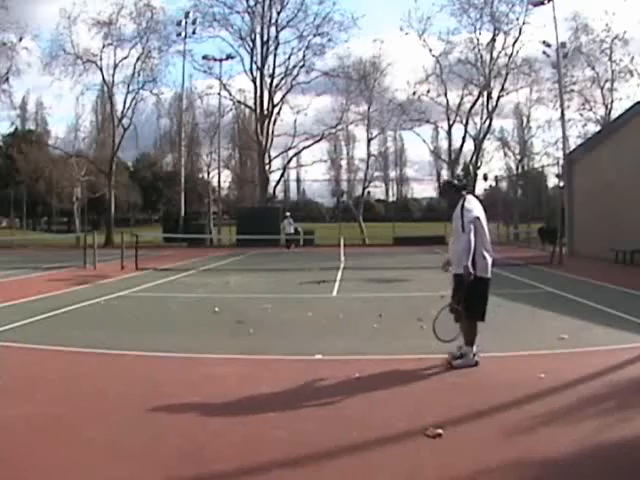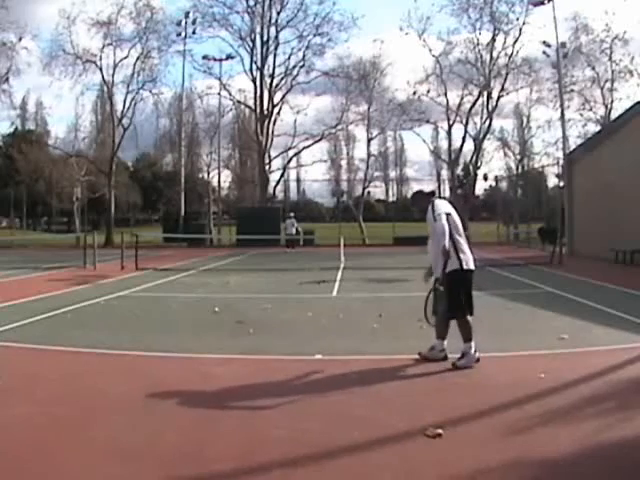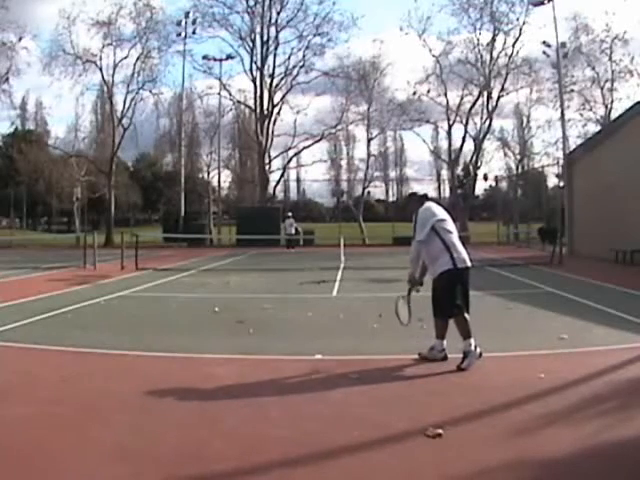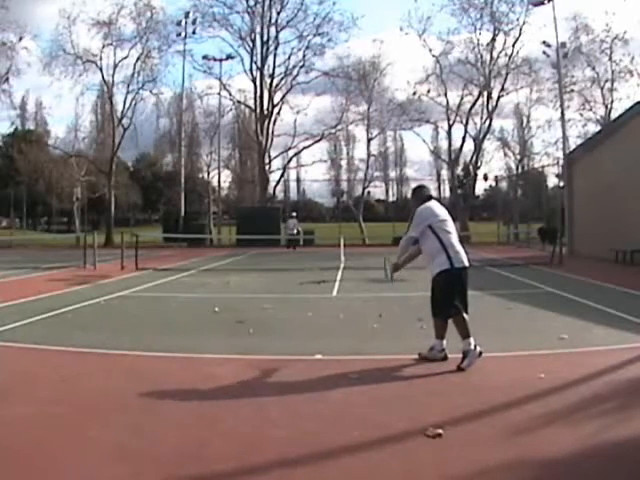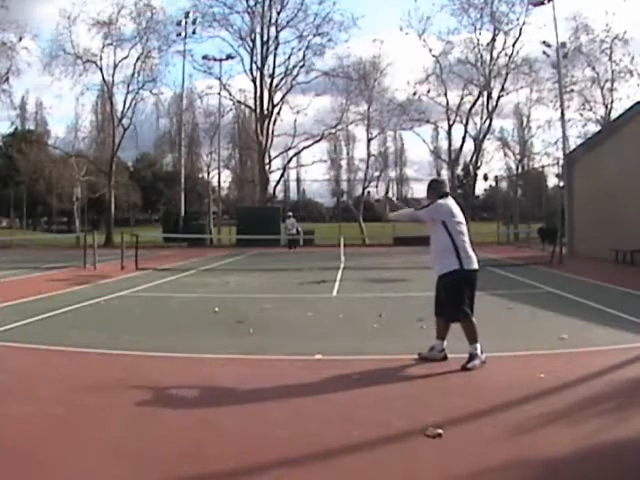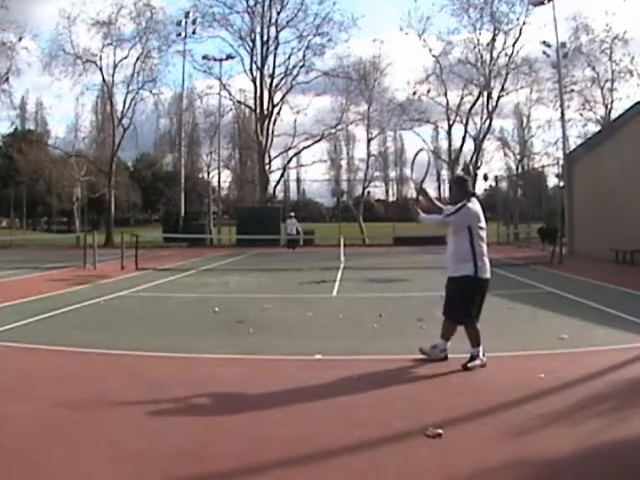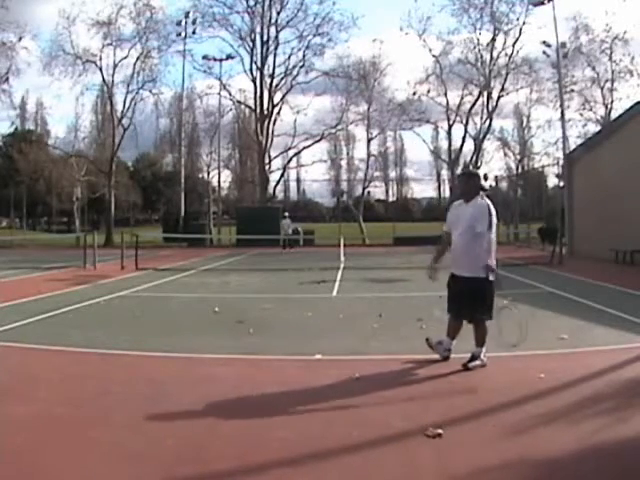
dt=0.7s
person 1, frame 1
left shoulder: (464, 207)
right shoulder: (468, 204)
left elbow: (467, 238)
left wrist: (465, 265)
right wrist: (452, 259)
left hip: (471, 270)
right hip: (468, 268)
left knee: (468, 313)
right knee: (462, 310)
left ankle: (469, 354)
right ankle: (466, 348)
person 1, frame 2
left shoulder: (436, 206)
right shoulder: (437, 208)
left elbow: (441, 224)
left wrist: (445, 245)
right wrist: (433, 267)
left hip: (456, 267)
right hip: (447, 268)
left knee: (459, 310)
right knee: (441, 310)
left ankle: (470, 352)
right ankle: (439, 349)
person 1, frame 3
left shoulder: (424, 211)
right shoulder: (430, 213)
left elbow: (417, 243)
right elbow: (427, 250)
left wrist: (412, 272)
right wrist: (420, 276)
left hip: (452, 266)
right hip: (444, 268)
left knee: (456, 308)
right knee: (440, 309)
left ankle: (471, 348)
right ankle: (439, 348)
person 1, frame 4
left shoulder: (424, 210)
right shoulder: (432, 211)
left elbow: (408, 239)
right elbow: (420, 245)
left wrist: (398, 260)
right wrist: (403, 263)
left hip: (450, 266)
right hip: (444, 268)
left knee: (454, 308)
right knee: (439, 309)
left ankle: (470, 347)
right ankle: (439, 348)
person 1, frame 5
left shoulder: (441, 205)
right shoulder: (442, 208)
left elbow: (413, 215)
right elbow: (419, 214)
left wrist: (391, 215)
right wrist: (398, 208)
left hip: (459, 269)
right hip: (449, 269)
left knee: (462, 312)
right knee: (442, 311)
left ankle: (476, 352)
right ankle: (439, 349)
person 1, frame 6
left shoulder: (468, 209)
right shoulder: (463, 208)
left elbow: (440, 221)
right elbow: (443, 212)
left wrist: (420, 216)
right wrist: (425, 196)
left hip: (471, 274)
right hip: (459, 272)
left knee: (466, 318)
right knee: (451, 314)
left ankle: (478, 355)
right ankle: (441, 348)
person 1, frame 7
left shoulder: (483, 206)
right shoulder: (456, 207)
left elbow: (489, 235)
right elbow: (447, 236)
left wrist: (488, 261)
right wrist: (435, 261)
left hip: (479, 274)
right hip: (459, 271)
left knee: (478, 317)
right knee: (455, 312)
left ankle: (479, 354)
right ankle: (446, 346)
